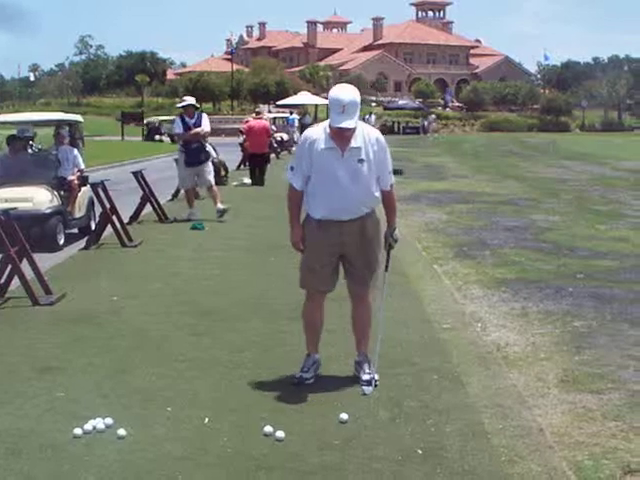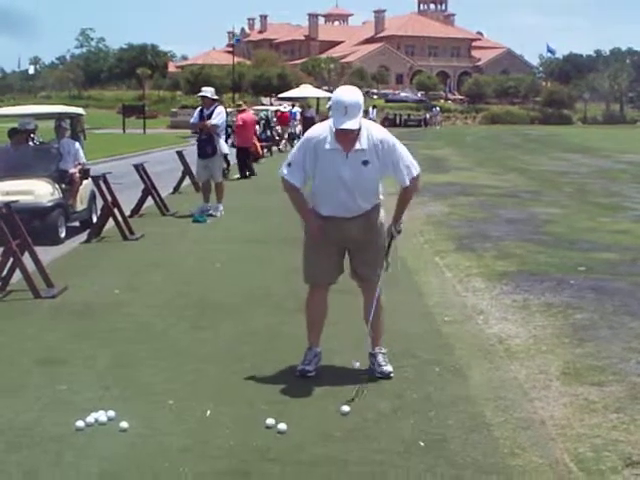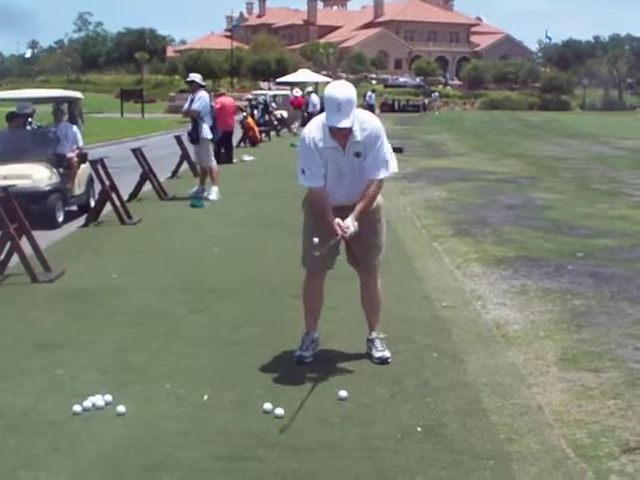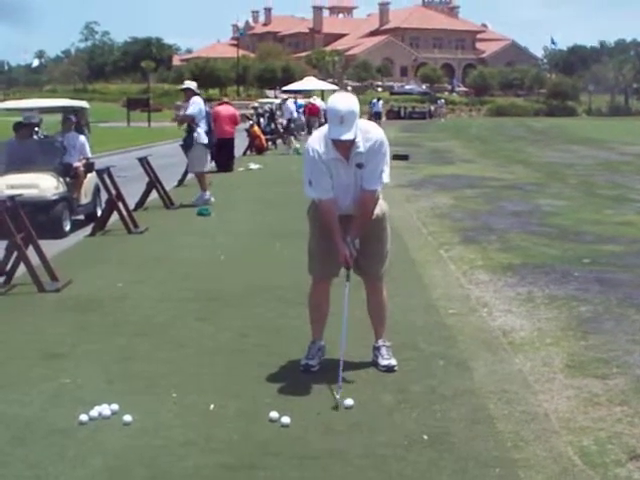
dt=1s
person 1, frame 1
left shoulder: (374, 140)
right shoulder: (310, 139)
left elbow: (386, 188)
right elbow: (296, 186)
left wrist: (391, 225)
right wrist: (295, 226)
left hip: (362, 227)
right hip: (319, 227)
left knee: (361, 295)
right knee: (314, 295)
left ankle: (362, 358)
right ankle: (311, 357)
person 1, frame 2
left shoulder: (380, 138)
right shoulder: (314, 138)
left elbow: (412, 179)
right elbow: (289, 180)
left wrist: (396, 220)
right wrist: (307, 217)
left hip: (367, 220)
right hip: (324, 222)
left knee: (371, 287)
right knee: (317, 287)
left ankle: (377, 351)
right ankle: (313, 350)
person 1, frame 3
left shoulder: (371, 127)
right shoulder: (311, 135)
left elbow: (376, 179)
right elbow: (315, 187)
left wrist: (355, 216)
right wrist: (332, 221)
left hip: (364, 205)
right hip: (323, 207)
left knee: (369, 272)
right knee: (314, 272)
left ankle: (374, 336)
right ankle: (310, 335)
person 1, frame 4
left shoulder: (375, 138)
right shoulder: (315, 147)
left elbow: (370, 193)
right elbow: (325, 200)
left wrist: (354, 236)
right wrist: (338, 242)
left hip: (368, 213)
right hip: (328, 214)
left knee: (374, 280)
right knee: (320, 280)
left ankle: (381, 344)
right ankle: (316, 344)
person 2, frame 1
left shoulder: (202, 117)
right shoulder: (179, 120)
left elbow: (205, 134)
right elbow: (180, 137)
left wrist: (188, 134)
right wrist: (196, 131)
left hip: (202, 155)
right hip: (186, 157)
left knee: (210, 183)
right knee: (188, 186)
left ankle: (219, 206)
right ankle: (192, 211)
person 2, frame 2
left shoulder: (219, 110)
right shoulder: (199, 110)
left elbow: (212, 127)
right elbow: (193, 125)
left wrist: (201, 125)
right wrist: (206, 123)
left hip: (215, 149)
right hip: (202, 148)
left knee: (218, 179)
right knee: (204, 179)
left ankle: (219, 206)
right ankle: (206, 205)
person 2, frame 3
left shoulder: (202, 95)
right shoulder: (192, 96)
left elbow: (193, 113)
right elbow: (185, 113)
left wrist: (188, 111)
right wrist: (189, 111)
left hip: (205, 133)
right hip: (197, 133)
left knee: (210, 161)
right knee: (201, 163)
left ankle: (214, 189)
right ankle: (201, 187)
person 2, frame 4
left shoulder: (196, 100)
right shoulder: (190, 103)
left elbow: (188, 117)
right elbow: (181, 121)
left wrist: (179, 117)
right wrist: (181, 118)
left hip: (199, 139)
right hip: (194, 139)
left knee: (199, 168)
right knee: (198, 168)
left ankle: (205, 194)
right ankle: (204, 194)
